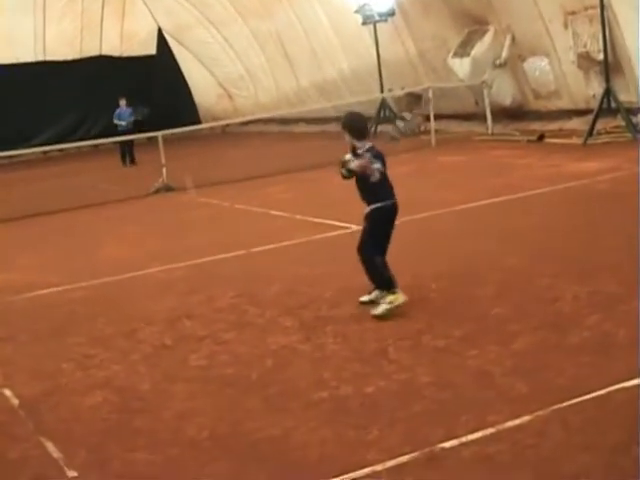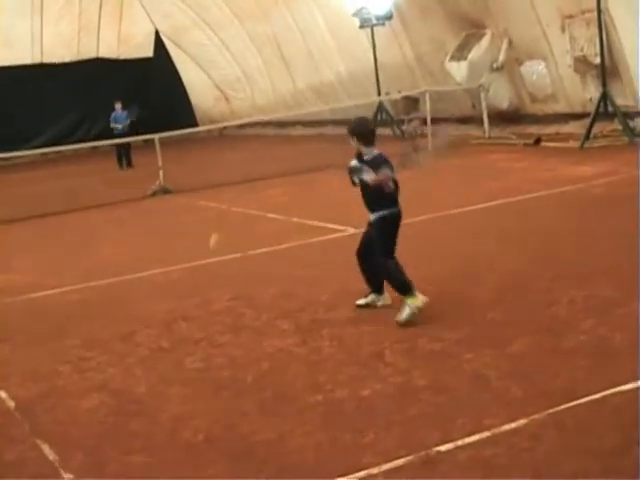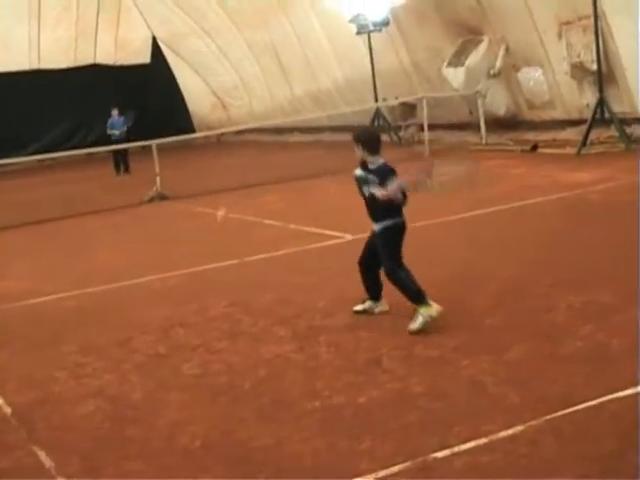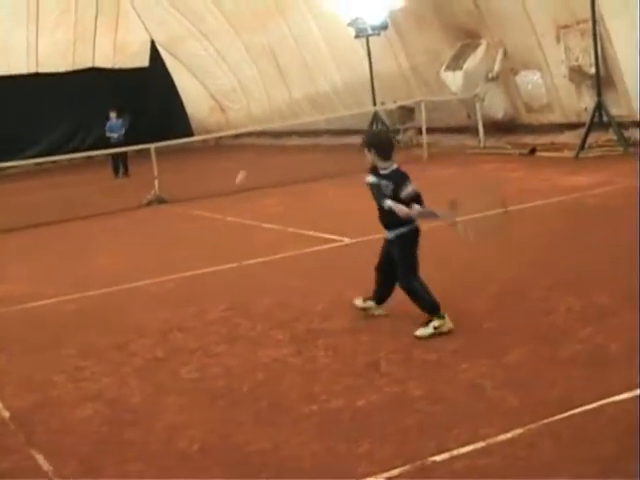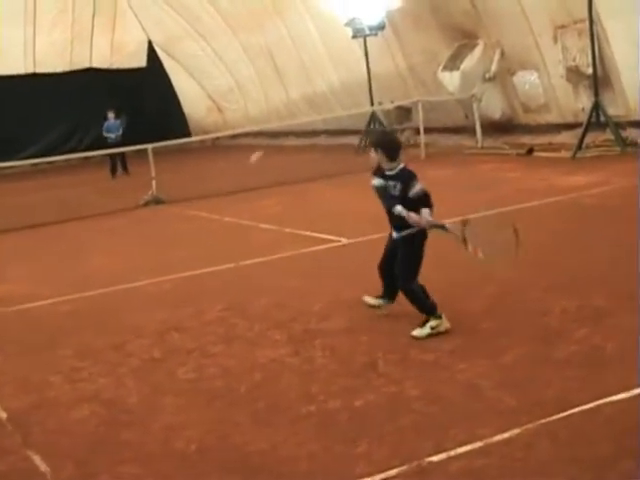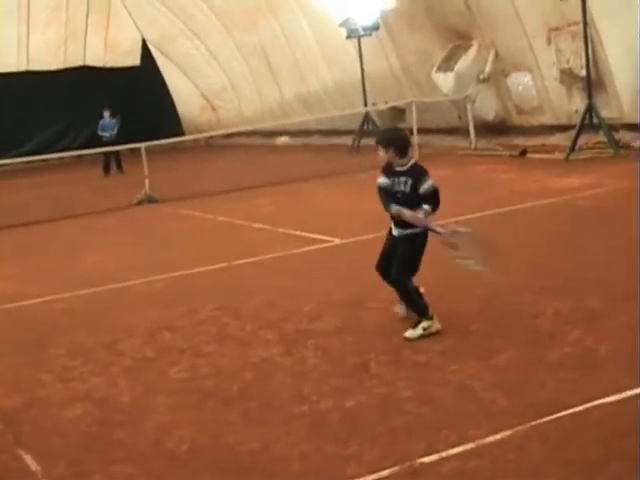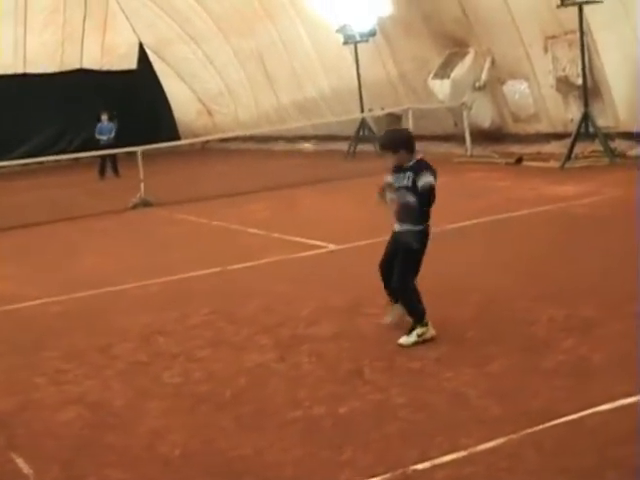
dt=0.1s
person 1, frame 1
left shoulder: (374, 155)
right shoulder: (355, 154)
left elbow: (379, 182)
right elbow: (345, 172)
left wrist: (368, 170)
right wrist: (354, 166)
left hip: (382, 208)
right hip: (376, 208)
left knee: (371, 251)
right knee: (365, 249)
left ankle: (392, 293)
right ankle: (382, 289)
person 1, frame 2
left shoulder: (381, 162)
right shoulder: (358, 160)
left elbow: (392, 189)
right elbow: (355, 176)
left wrist: (385, 182)
right wrist: (370, 179)
left hip: (387, 216)
right hip: (377, 217)
left knee: (382, 258)
right knee: (364, 255)
left ankle: (412, 297)
right ankle: (378, 294)
person 1, frame 3
left shoulder: (387, 171)
right shoulder: (363, 169)
left elbow: (401, 200)
right elbow: (364, 188)
left wrist: (395, 195)
right wrist: (380, 194)
left hip: (391, 226)
right hip: (379, 226)
left knee: (393, 267)
right knee: (366, 262)
left ankle: (425, 306)
right ankle: (375, 300)
person 1, frame 4
left shoulder: (399, 177)
right shoulder: (373, 173)
left elbow: (416, 201)
right elbow: (379, 196)
left wrist: (417, 211)
right wrist: (399, 208)
left hip: (405, 233)
right hip: (391, 232)
left knee: (407, 277)
right knee: (383, 269)
left ankle: (439, 318)
right ankle: (376, 302)
person 1, frame 5
left shoulder: (407, 176)
right shoulder: (378, 174)
left elbow: (424, 200)
right elbow: (386, 200)
left wrist: (425, 216)
right wrist: (407, 214)
left hip: (412, 234)
right hip: (397, 232)
left knee: (406, 279)
right knee: (386, 268)
left ankle: (436, 318)
right ankle: (387, 297)
person 1, frame 6
left shoulder: (419, 173)
right shoulder: (387, 170)
left elbow: (433, 200)
right elbow: (385, 196)
left wrist: (420, 214)
right wrist: (402, 212)
left hip: (413, 234)
right hip: (396, 230)
left knee: (400, 278)
right knee: (384, 268)
left ankle: (428, 320)
right ankle: (411, 295)
person 1, frame 7
left shoulder: (424, 170)
right shoulder: (398, 169)
left elbow: (425, 200)
right elbow: (387, 192)
left wrist: (400, 198)
right wrist: (389, 194)
left hip: (415, 233)
right hip: (400, 230)
left knee: (402, 281)
right knee: (386, 269)
left ankle: (423, 326)
right ankle: (400, 305)
